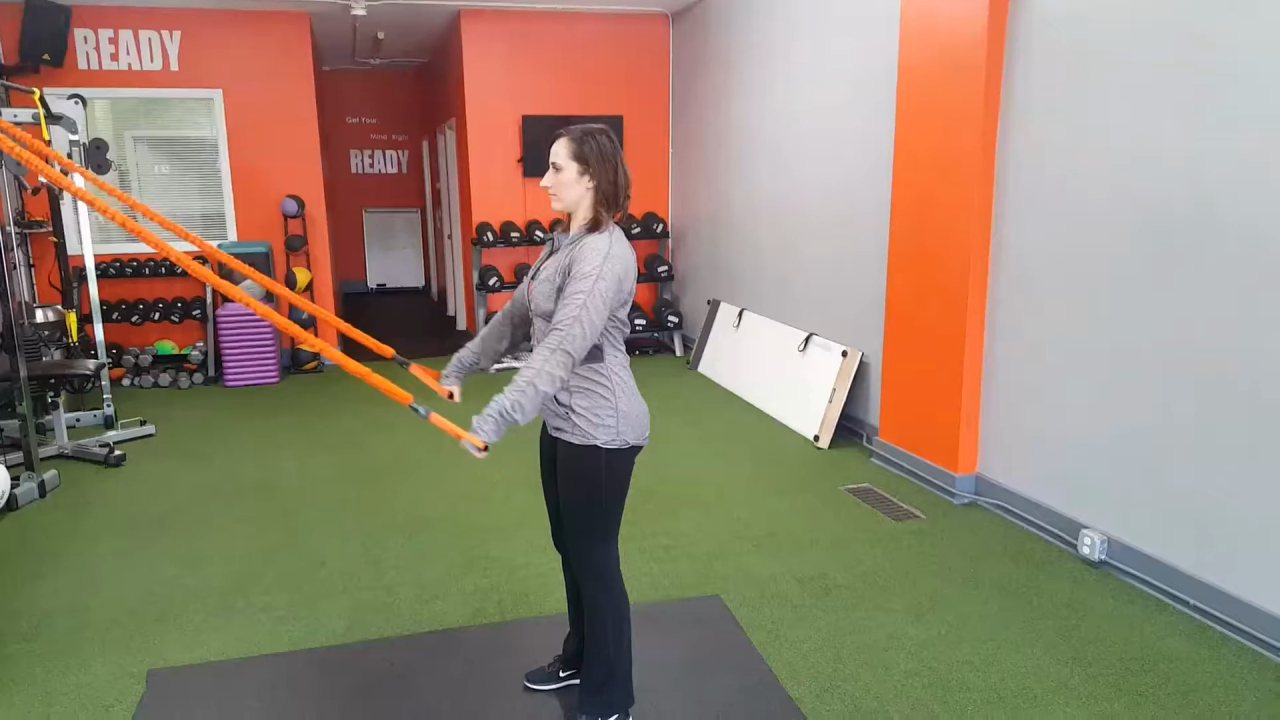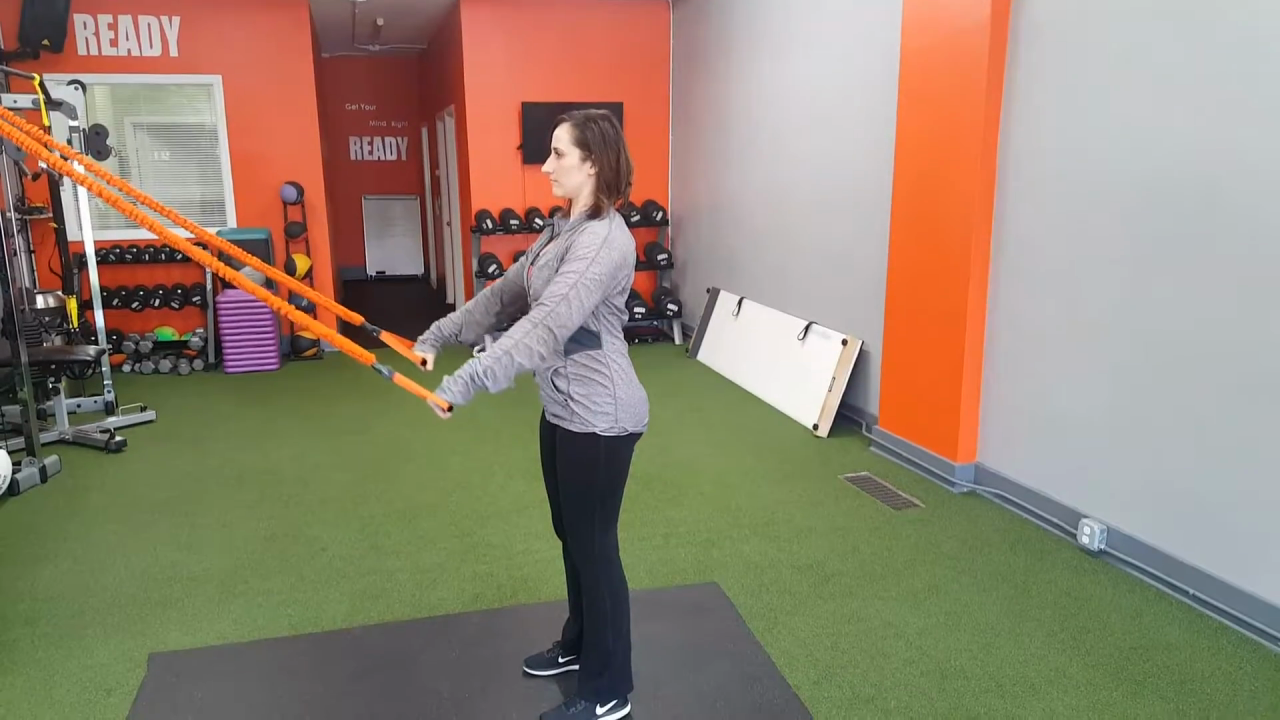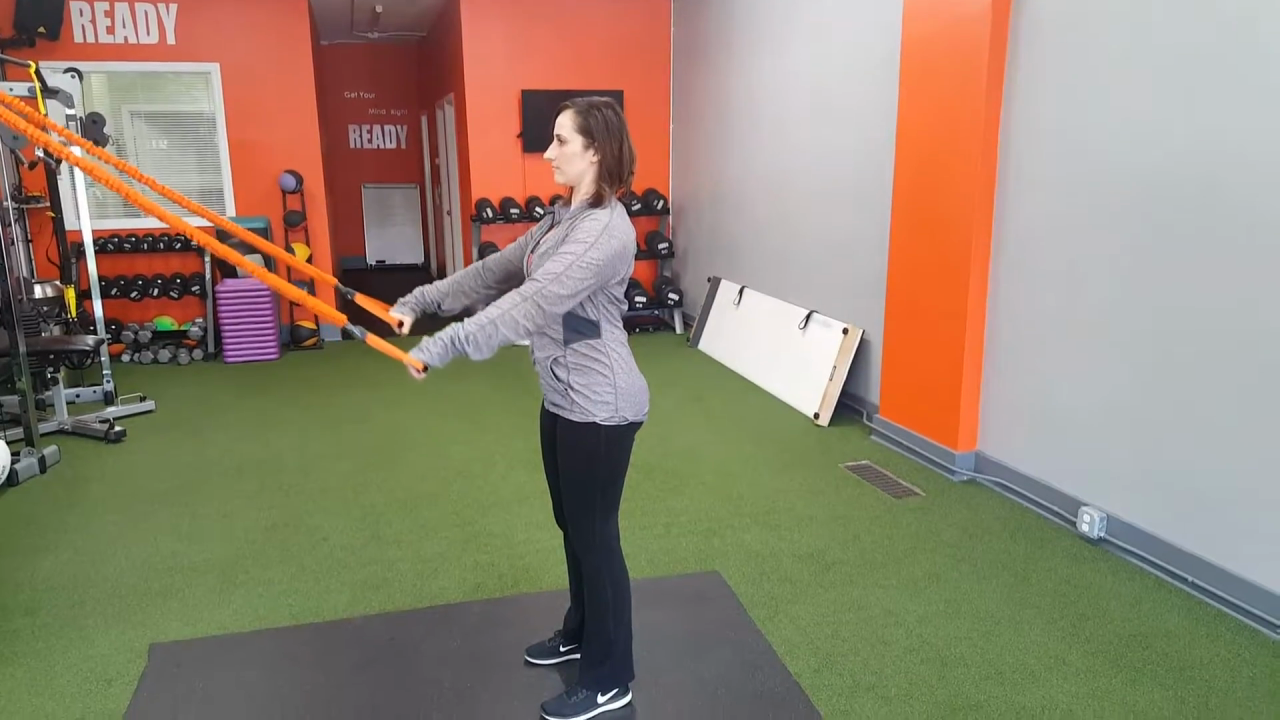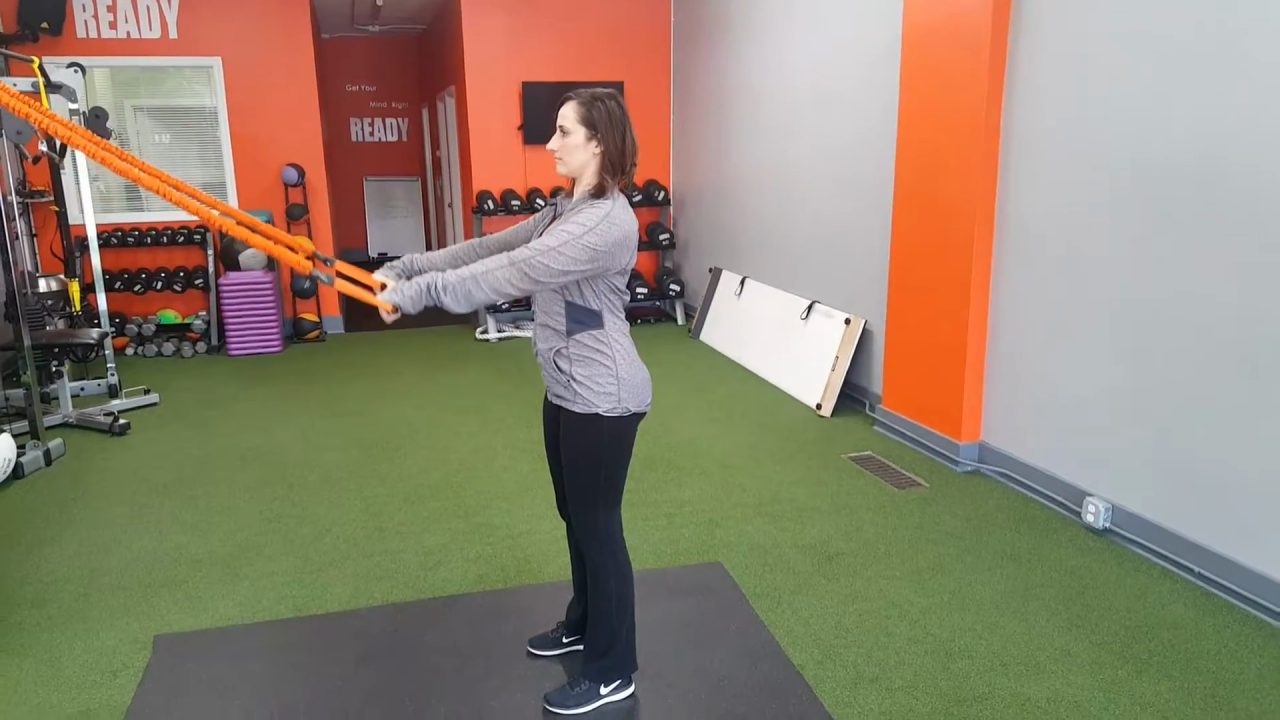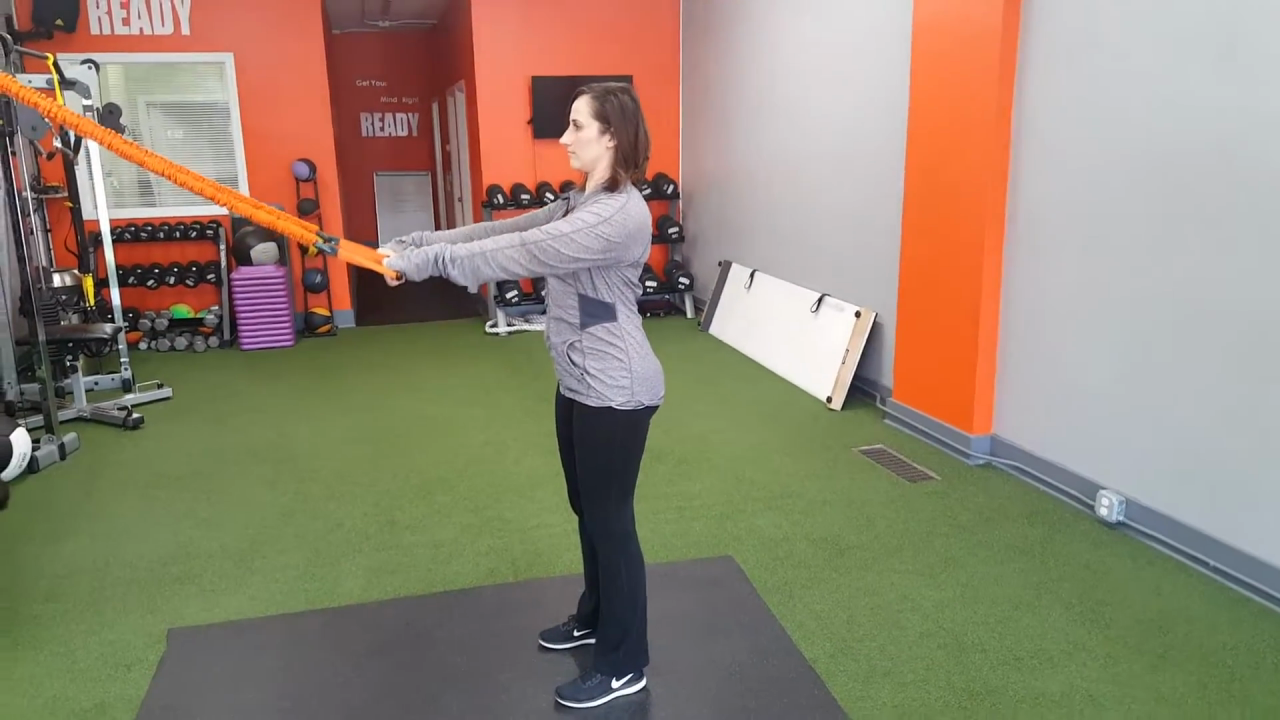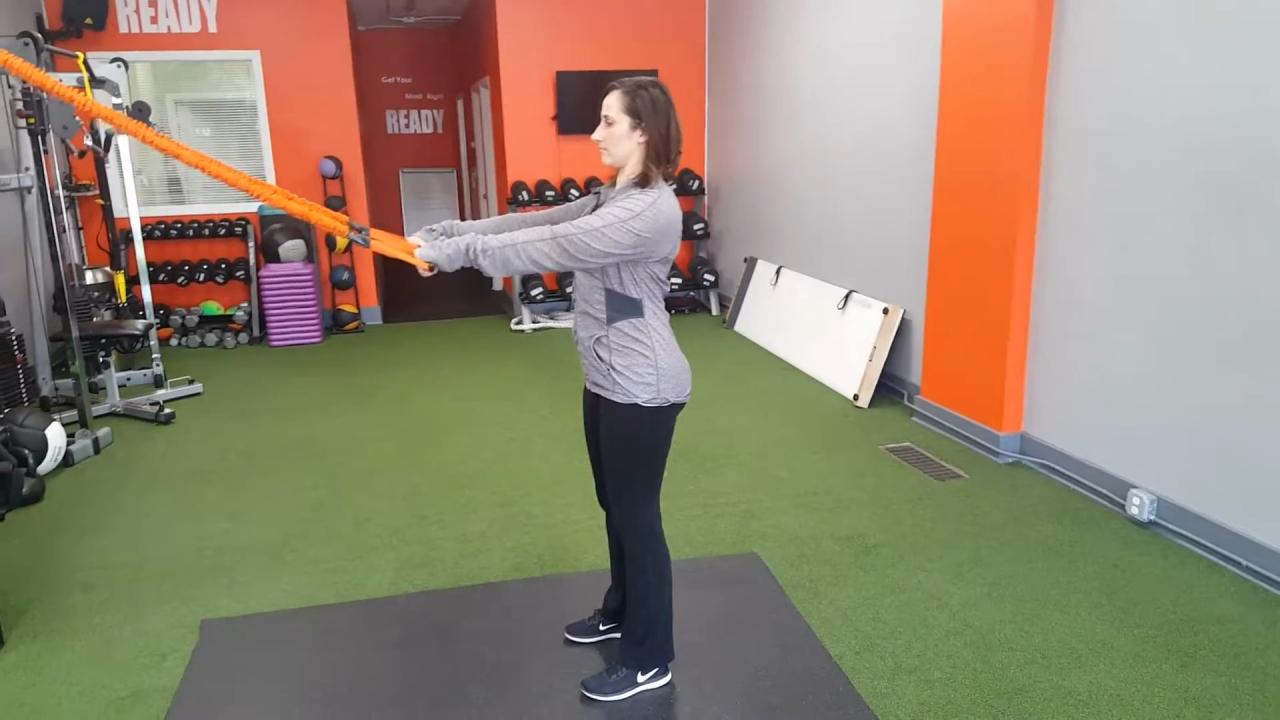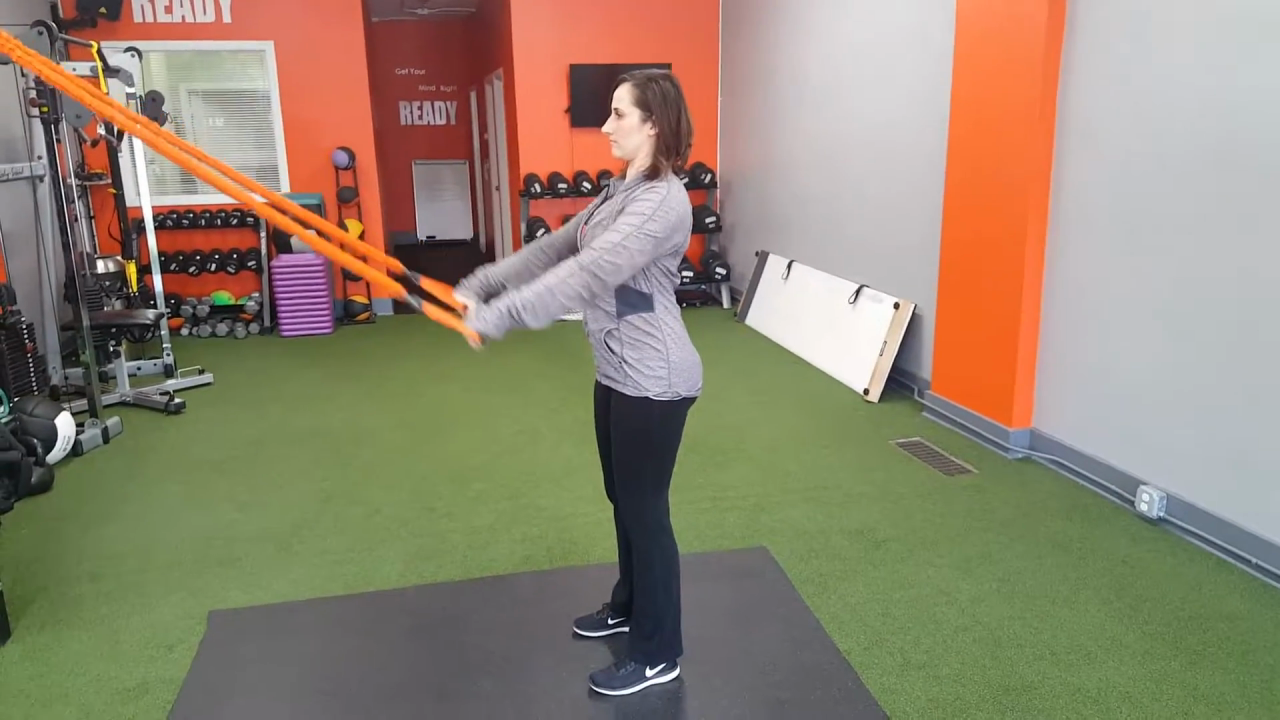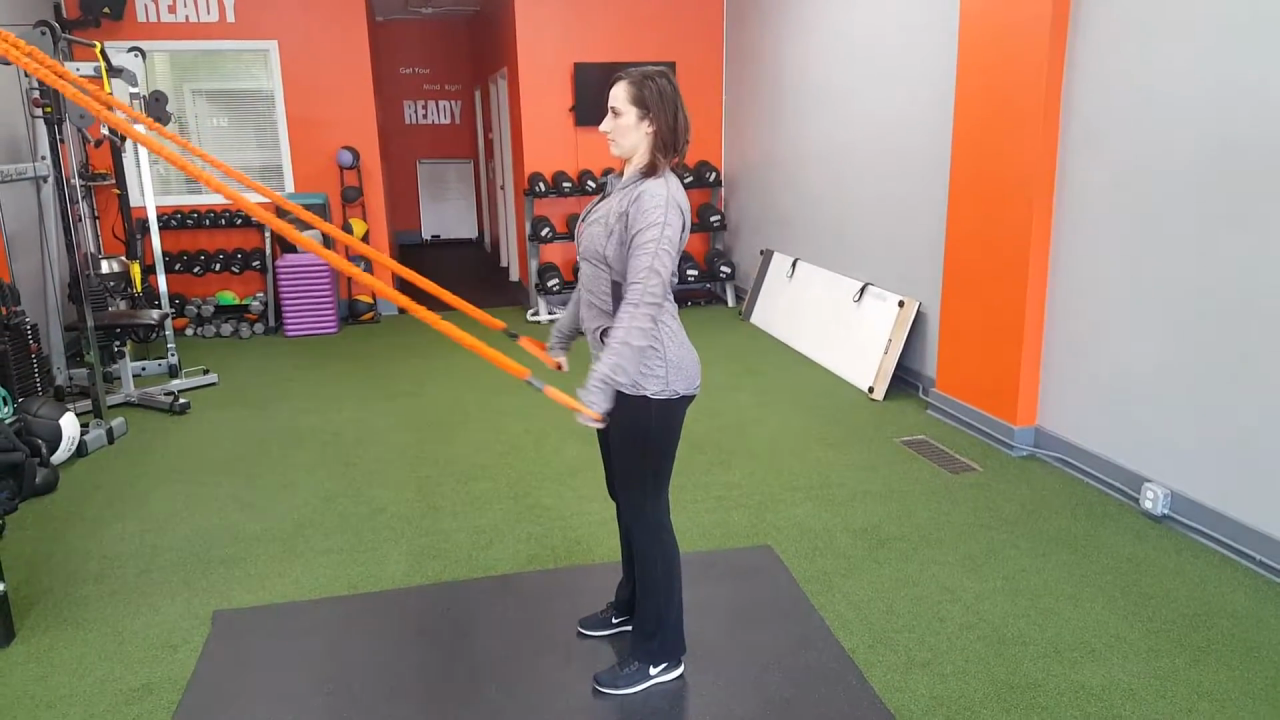
dt=0.4s
person 1, frame 1
left shoulder: (605, 254)
right shoulder: (564, 245)
left elbow: (564, 345)
right elbow: (516, 317)
left wrist: (494, 419)
right wrist: (459, 366)
left hip: (600, 431)
right hip: (564, 424)
left knee: (595, 559)
right knee: (570, 548)
right ankle: (580, 655)
person 1, frame 2
left shoulder: (605, 240)
right shoulder: (564, 230)
left elbow: (548, 324)
right elbow: (507, 293)
left wrist: (464, 384)
right wrist: (437, 336)
left hip: (599, 418)
right hip: (563, 411)
left knee: (594, 545)
right knee: (572, 536)
right ankle: (579, 643)
person 1, frame 3
left shoulder: (606, 230)
right shoulder: (563, 218)
left elbow: (533, 302)
right elbow: (496, 270)
left wrist: (442, 346)
right wrist: (418, 301)
left hip: (600, 407)
right hip: (564, 400)
left knee: (595, 535)
right knee: (572, 525)
right ankle: (581, 632)
person 1, frame 4
left shoulder: (608, 221)
right shoulder: (566, 210)
left elbow: (518, 271)
right elbow: (493, 246)
left wrist: (420, 291)
right wrist: (405, 268)
left hip: (602, 398)
right hip: (566, 391)
left knee: (598, 526)
right knee: (575, 517)
right ankle: (583, 623)
person 1, frame 5
left shoulder: (621, 213)
right shoulder: (581, 204)
left elbow: (525, 252)
right elbow: (507, 229)
left wrist: (427, 260)
right wrist: (413, 244)
left hip: (616, 391)
right hip: (579, 384)
left knee: (610, 519)
right knee: (587, 509)
left ankle: (623, 665)
right ankle: (595, 617)
person 1, frame 6
left shoulder: (652, 210)
right shoulder: (612, 199)
left elbow: (556, 247)
right elbow: (535, 222)
left wrist: (456, 251)
right wrist: (444, 232)
left hip: (642, 388)
right hip: (607, 381)
left knee: (637, 515)
right knee: (614, 505)
left ankle: (649, 660)
right ankle: (620, 610)
person 1, frame 7
left shoulder: (663, 201)
right shoulder: (624, 191)
left elbow: (590, 273)
right elbow: (558, 246)
left wrist: (500, 315)
right wrist: (480, 285)
left hip: (654, 382)
right hip: (618, 374)
left knee: (645, 509)
right knee: (623, 500)
left ankle: (659, 654)
right ankle: (629, 604)
person 1, frame 8
left shoulder: (657, 197)
right shoulder: (624, 187)
left elbow: (645, 301)
left wrist: (603, 384)
right wrist: (562, 335)
left hip: (648, 383)
right hip: (619, 372)
left knee: (645, 507)
right knee: (625, 498)
left ankle: (662, 653)
right ankle: (632, 603)
